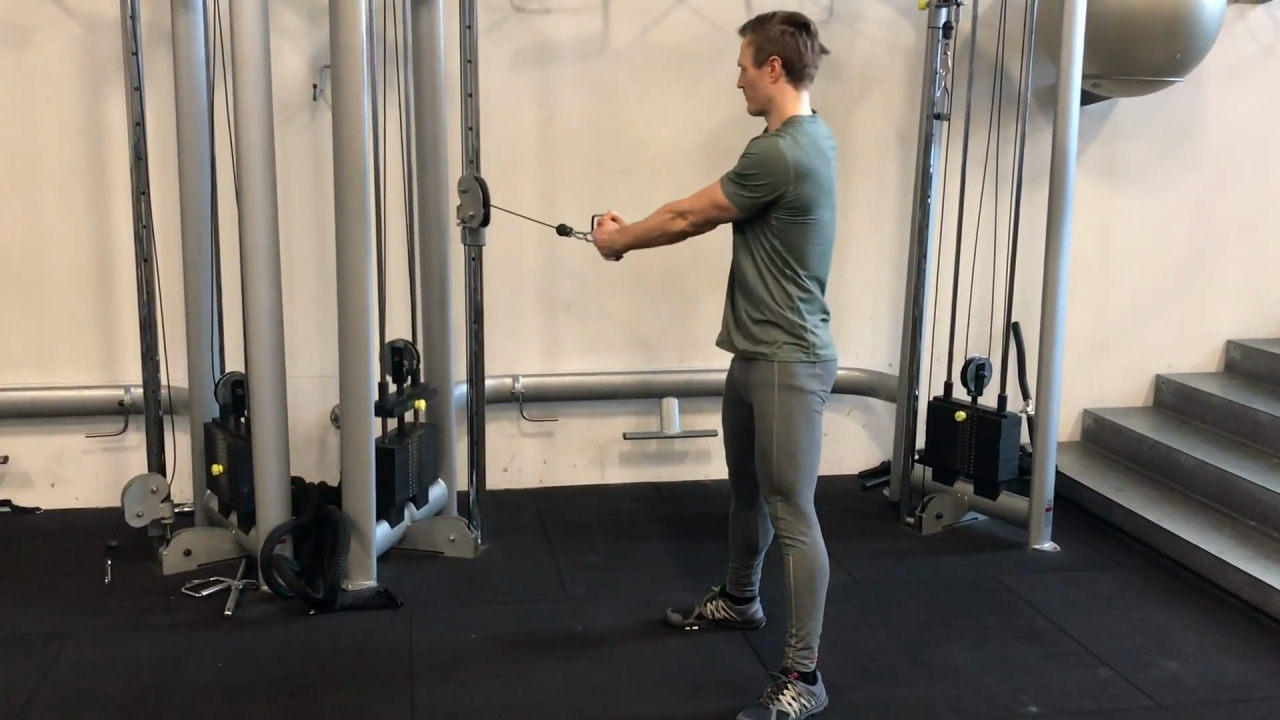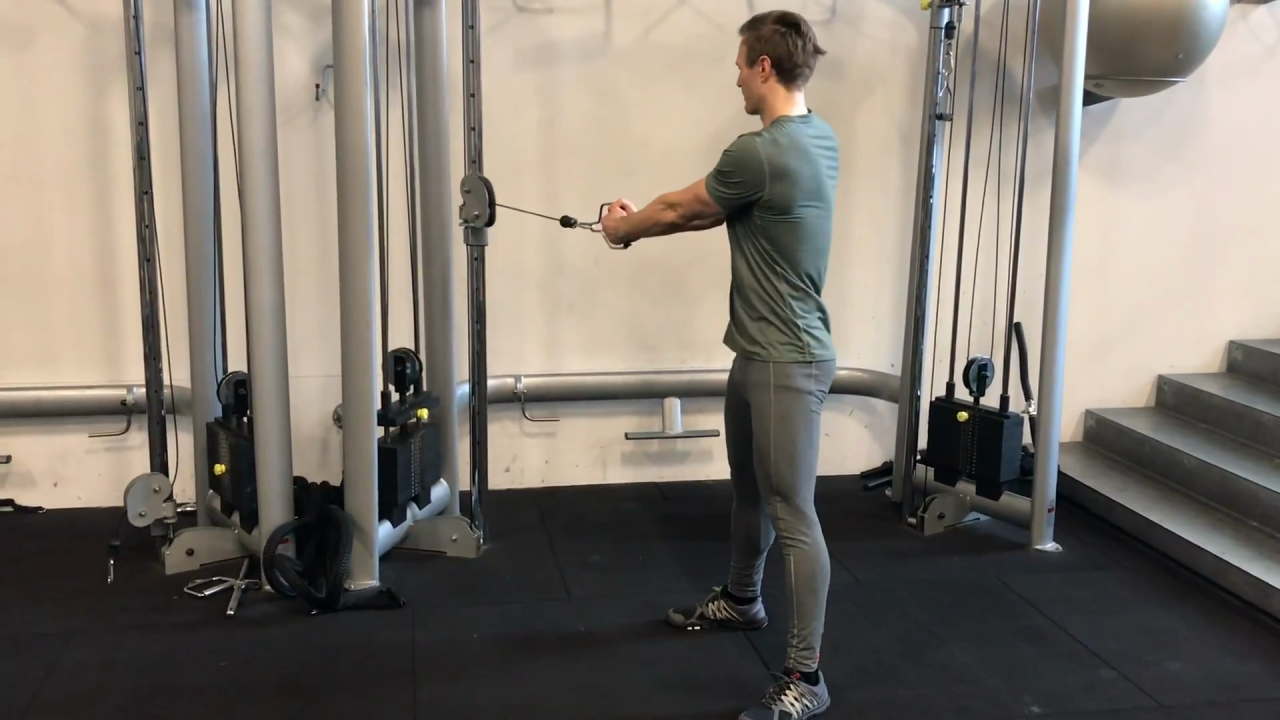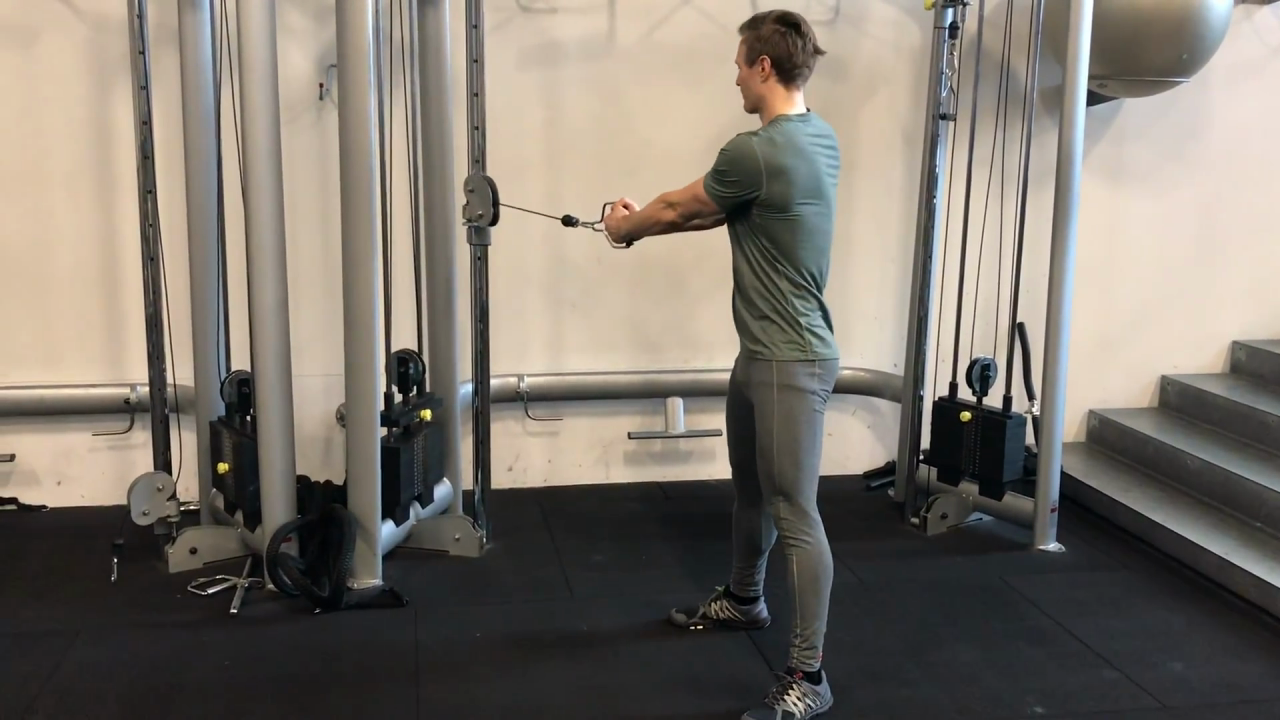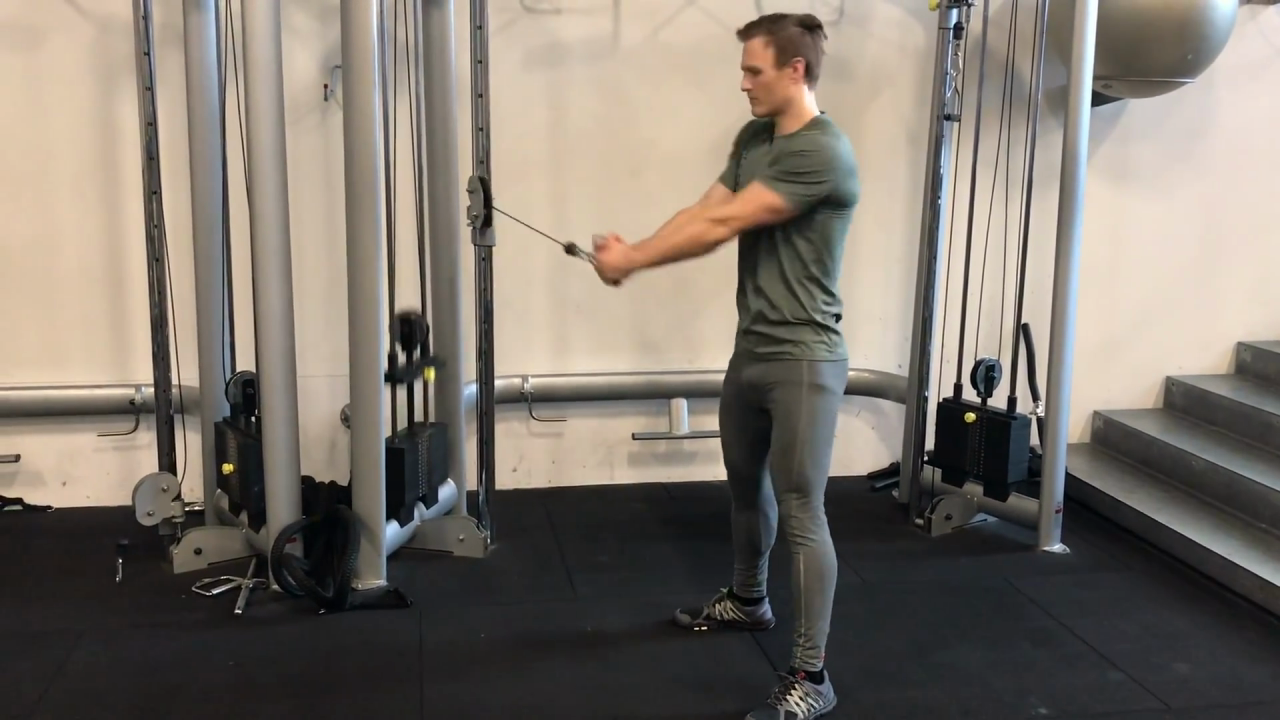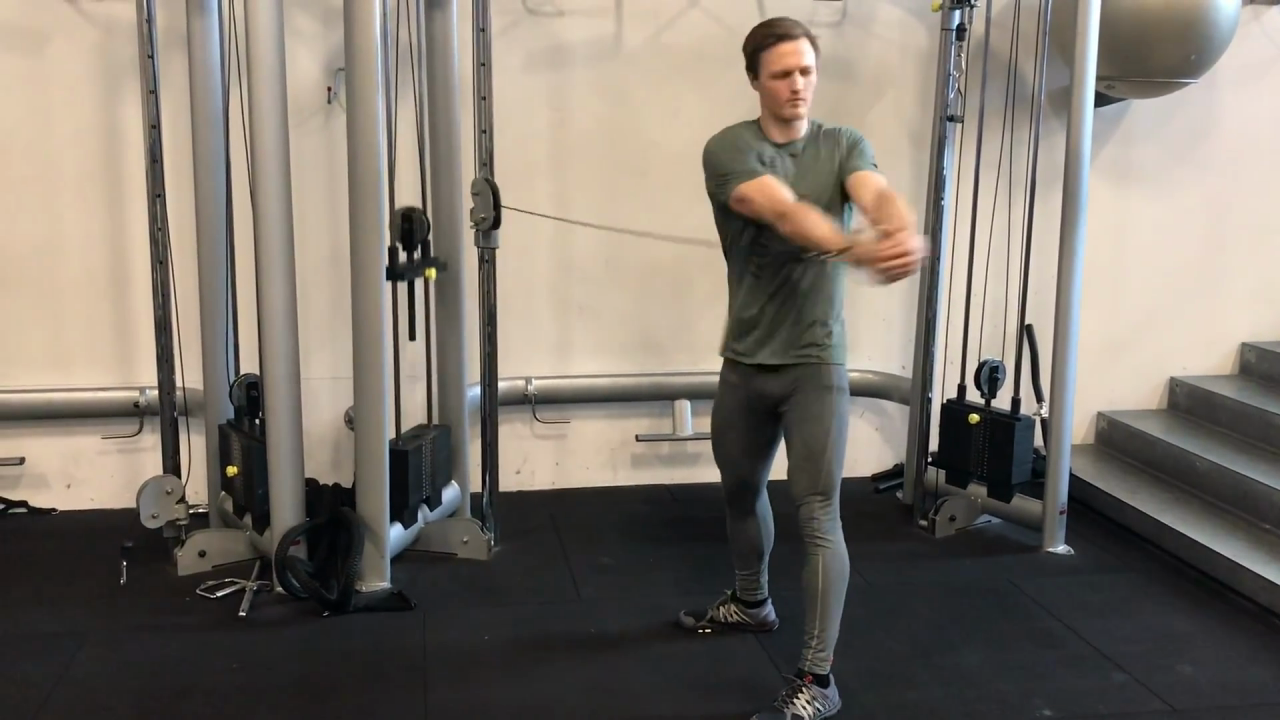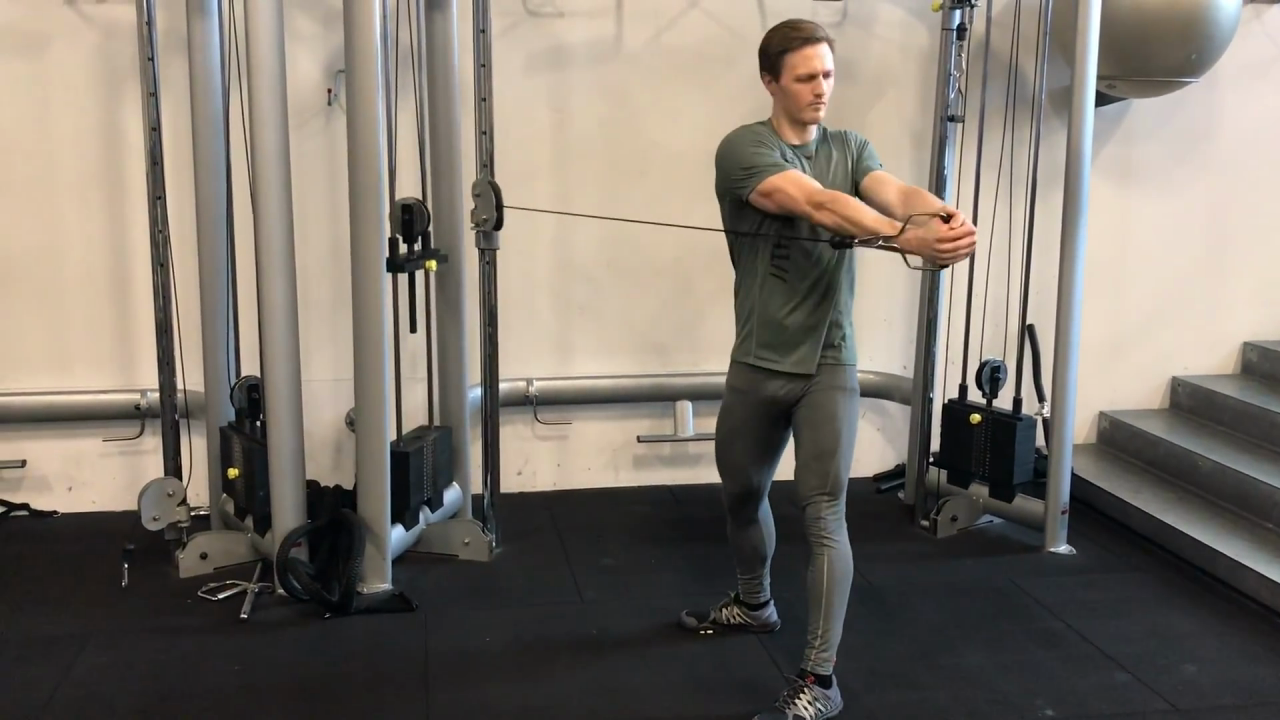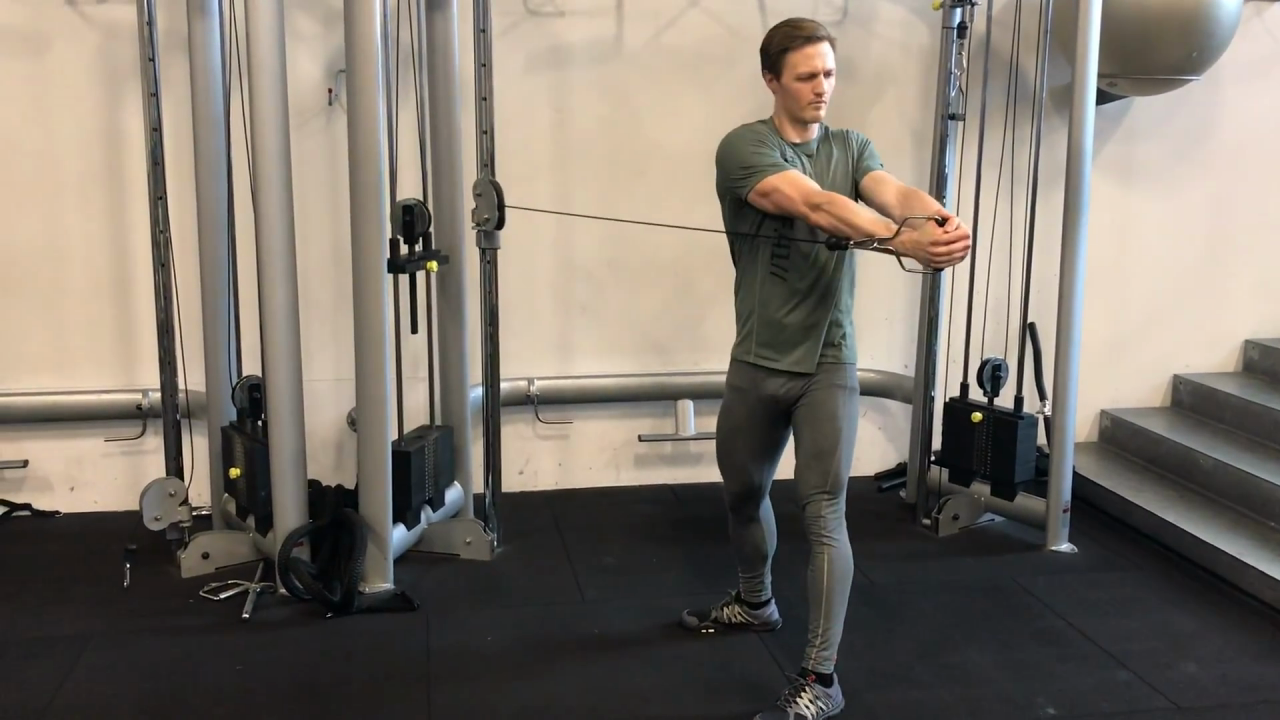
dt=0.3s
person 1, frame 1
left shoulder: (782, 153)
right shoulder: (793, 137)
left elbow: (689, 216)
right elbow: (704, 213)
left wrist: (619, 240)
right wrist: (631, 230)
left hip: (788, 363)
right hip: (754, 353)
left knee: (792, 516)
right knee: (746, 490)
right ankle: (739, 600)
person 1, frame 2
left shoulder: (759, 152)
right shoulder: (814, 137)
left elbow: (680, 208)
right elbow: (712, 210)
left wrist: (623, 227)
right wrist: (640, 218)
left hip: (786, 363)
right hip: (760, 353)
left knee: (792, 514)
right knee: (748, 489)
right ankle: (741, 599)
person 1, frame 3
left shoulder: (756, 151)
right shoulder: (815, 137)
left elbow: (680, 208)
right elbow: (713, 210)
left wrist: (627, 227)
right wrist: (641, 218)
left hip: (790, 363)
right hip: (762, 354)
left knee: (794, 514)
right knee: (750, 489)
right ankle: (742, 599)
person 1, frame 4
left shoulder: (825, 155)
right shoulder: (753, 139)
left elbow: (725, 223)
right elbow: (704, 211)
left wrist: (633, 259)
right wrist: (633, 248)
left hip: (805, 357)
right hip: (752, 351)
left knee: (801, 511)
right knee: (747, 486)
right ankle: (747, 599)
person 1, frame 5
left shoulder: (845, 146)
right shoulder: (729, 149)
left elbow: (877, 197)
right elbow: (786, 212)
left wrist: (902, 235)
right wrist: (854, 248)
left hip: (814, 361)
right hip: (747, 360)
left knee: (817, 515)
right knee: (740, 490)
right ankle: (750, 601)
person 1, frame 6
left shoulder: (851, 148)
right shoulder: (743, 149)
left elbow: (896, 191)
right elbow: (818, 204)
left wrist: (945, 217)
right wrist: (907, 236)
left hip: (828, 365)
right hip: (758, 366)
left knee: (823, 517)
right knee: (741, 494)
right ankle: (752, 602)
person 1, frame 7
left shoulder: (852, 148)
right shoulder: (743, 148)
left elbow: (895, 193)
right elbow: (815, 206)
left wrist: (940, 219)
right wrist: (900, 239)
left hip: (828, 364)
right hip: (758, 365)
left knee: (824, 515)
right knee: (743, 494)
right ankle: (754, 601)
